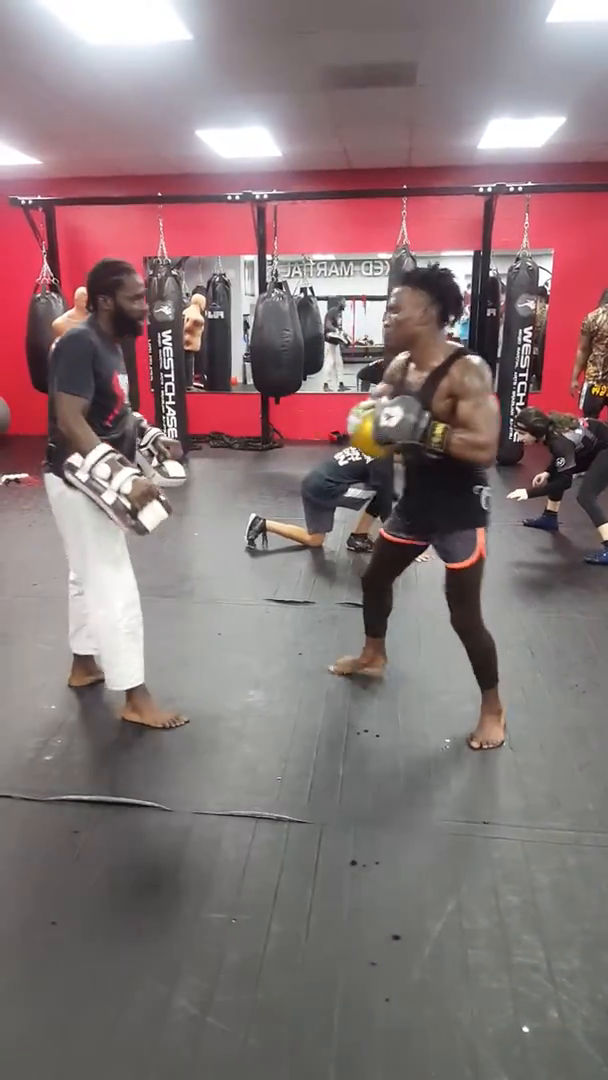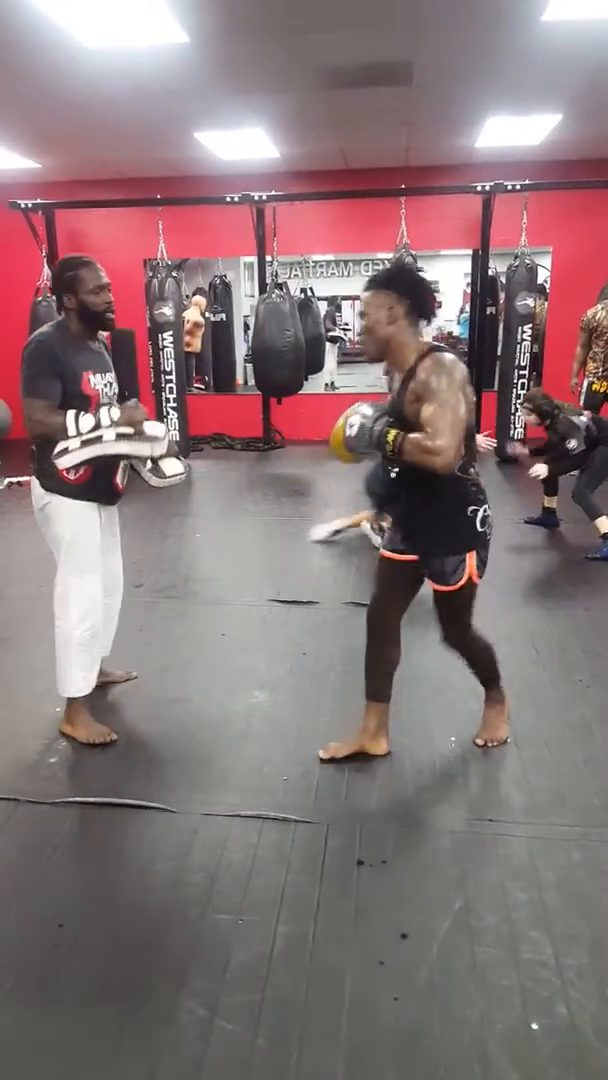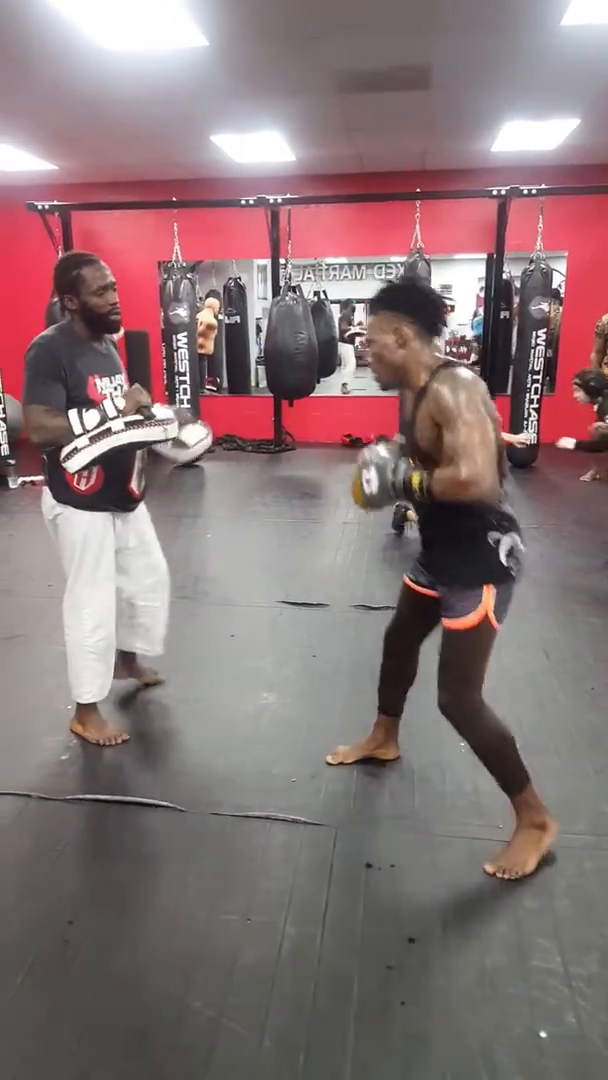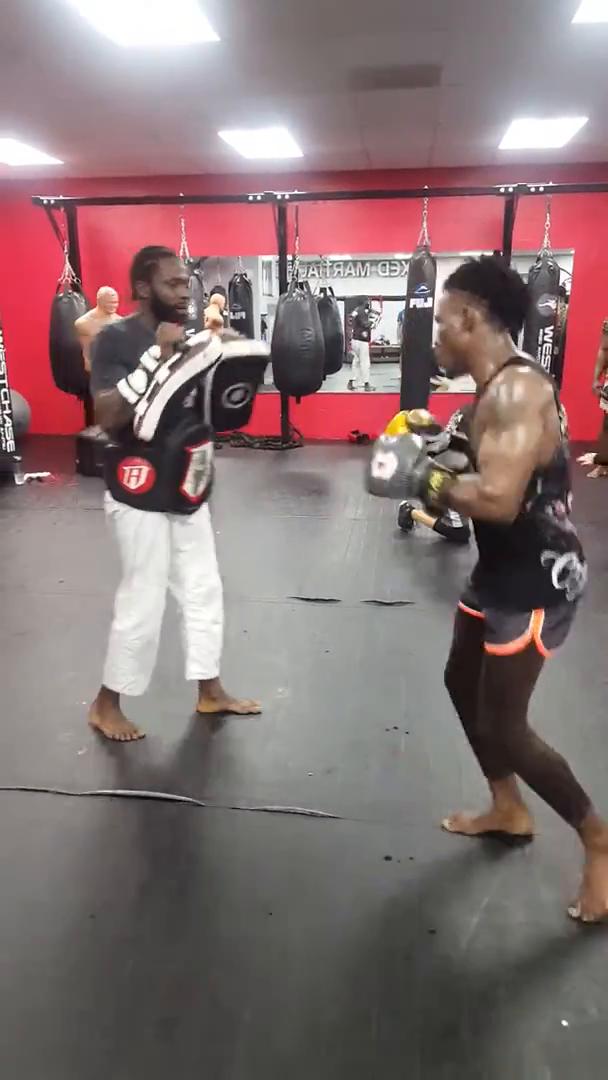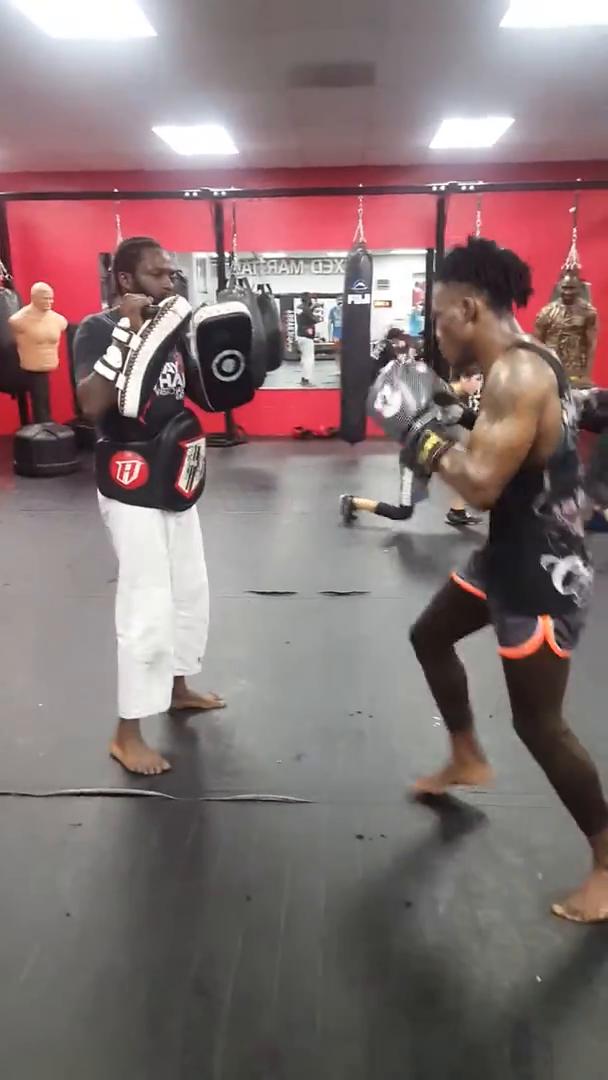
dt=0.5s
person 1, frame 1
left shoulder: (469, 371)
right shoulder: (401, 366)
left elbow: (485, 449)
right elbow: (377, 410)
left wrist: (421, 429)
right wrist: (378, 421)
left hip: (459, 510)
right hip: (415, 502)
left knee: (465, 617)
right knee: (374, 578)
left ankle: (492, 708)
right ankle: (373, 655)
person 1, frame 2
left shoulder: (441, 370)
right shoulder: (403, 371)
left elbow: (442, 453)
left wrist: (379, 434)
right wrist: (368, 434)
left hip: (457, 524)
right hip: (412, 519)
left knee: (456, 630)
right knee: (381, 619)
left ankle: (496, 699)
right ankle: (373, 731)
person 1, frame 3
left shoulder: (455, 388)
right shoulder: (418, 393)
left elbow: (479, 480)
left wrist: (403, 479)
right wrist: (387, 475)
left hip: (482, 559)
right hip: (441, 551)
left knee: (459, 700)
right knee: (399, 639)
left ankle: (534, 819)
right ankle: (383, 738)
person 1, frame 4
left shoulder: (514, 389)
right shoulder: (501, 385)
left elbow: (499, 499)
left wrist: (422, 478)
right wrist: (436, 452)
left hip: (536, 577)
right hip: (503, 568)
left knee: (504, 724)
right knee: (463, 681)
right ankle: (508, 808)
person 1, frame 5
left shoulder: (517, 373)
right shoulder: (513, 368)
left elbow: (480, 482)
left wrist: (418, 433)
right wrist: (449, 429)
left hip: (542, 572)
right hip: (507, 555)
left knee: (538, 725)
right knee: (429, 635)
right ankle: (466, 758)
person 2, frame 1
left shoulder: (106, 343)
right shoulder: (79, 345)
right elbow: (70, 423)
right hip: (78, 482)
left knee: (89, 575)
right knee: (113, 585)
left ankle: (83, 663)
right ankle: (136, 698)
person 2, frame 2
left shoulder: (97, 343)
right shoulder: (47, 346)
right elbow: (37, 421)
left wrist: (134, 427)
right wrist: (112, 421)
left hip: (99, 486)
right hip: (65, 491)
left knee: (107, 582)
right knee: (81, 594)
left ankle: (92, 665)
right ankle: (75, 710)
person 2, frame 3
left shoulder: (107, 342)
right shoulder: (50, 350)
right elbow: (40, 429)
right wrist: (115, 410)
left hip: (122, 492)
right hip: (79, 501)
left knee: (150, 577)
right knee: (93, 602)
left ankle: (127, 658)
right ankle: (86, 711)
person 2, frame 4
left shoulder: (183, 341)
right shoulder: (116, 339)
right elbow: (108, 416)
right wrist: (156, 358)
left knee: (204, 591)
right knee: (142, 601)
left ankle: (210, 691)
right ankle: (107, 702)
person 2, frame 5
left shoulder: (171, 330)
right shoulder: (98, 329)
right elbow: (92, 403)
right wrist: (127, 330)
left hip: (175, 485)
right hip: (132, 492)
left knee: (190, 592)
right knee: (146, 608)
left ankle: (175, 687)
right ankle: (128, 732)
